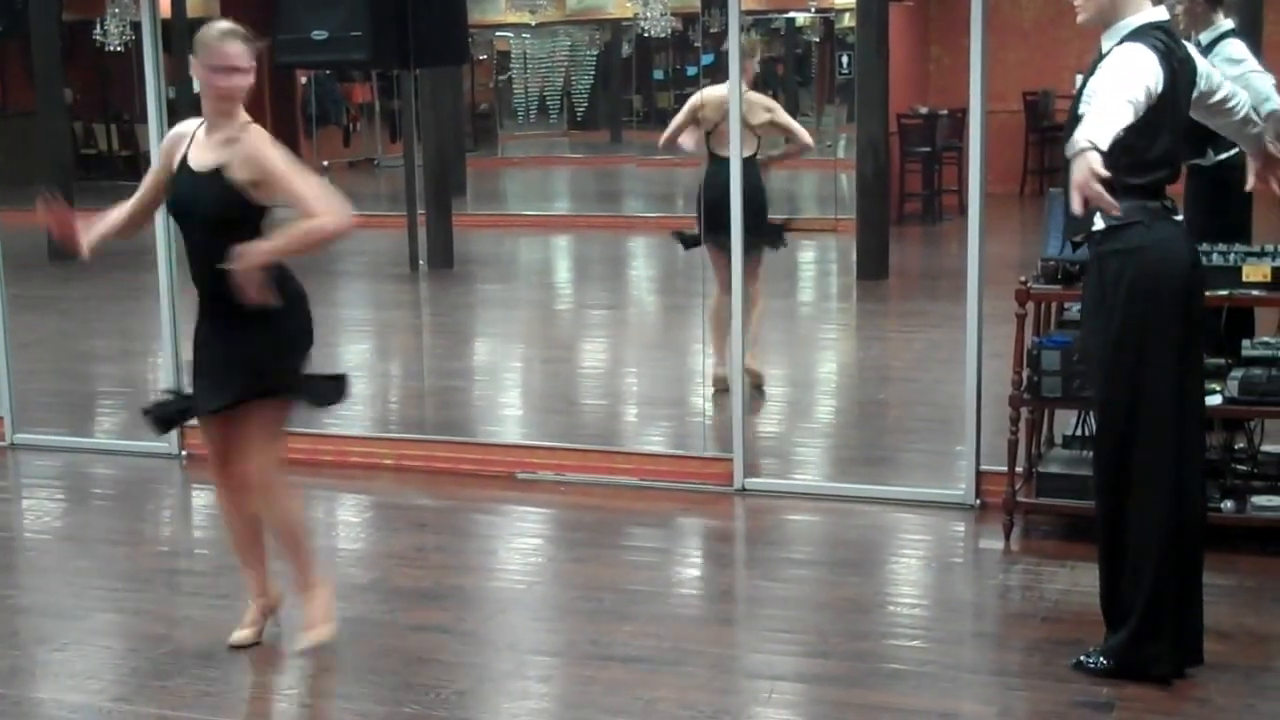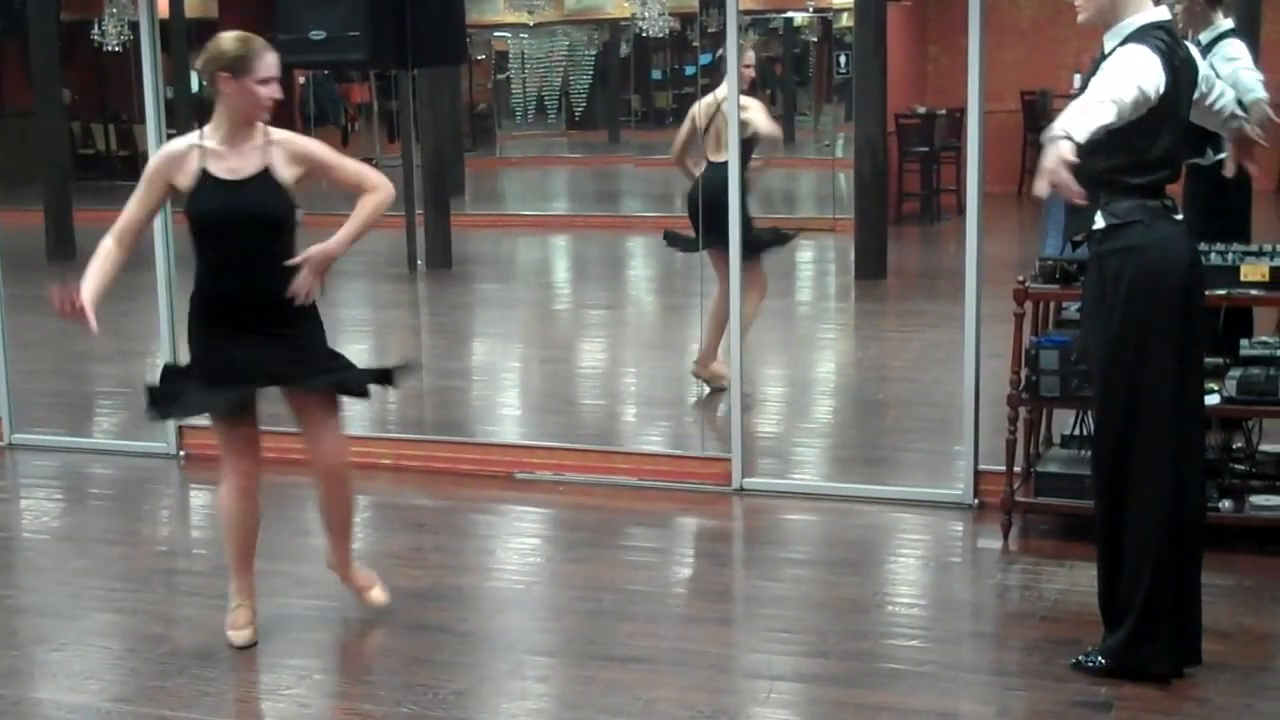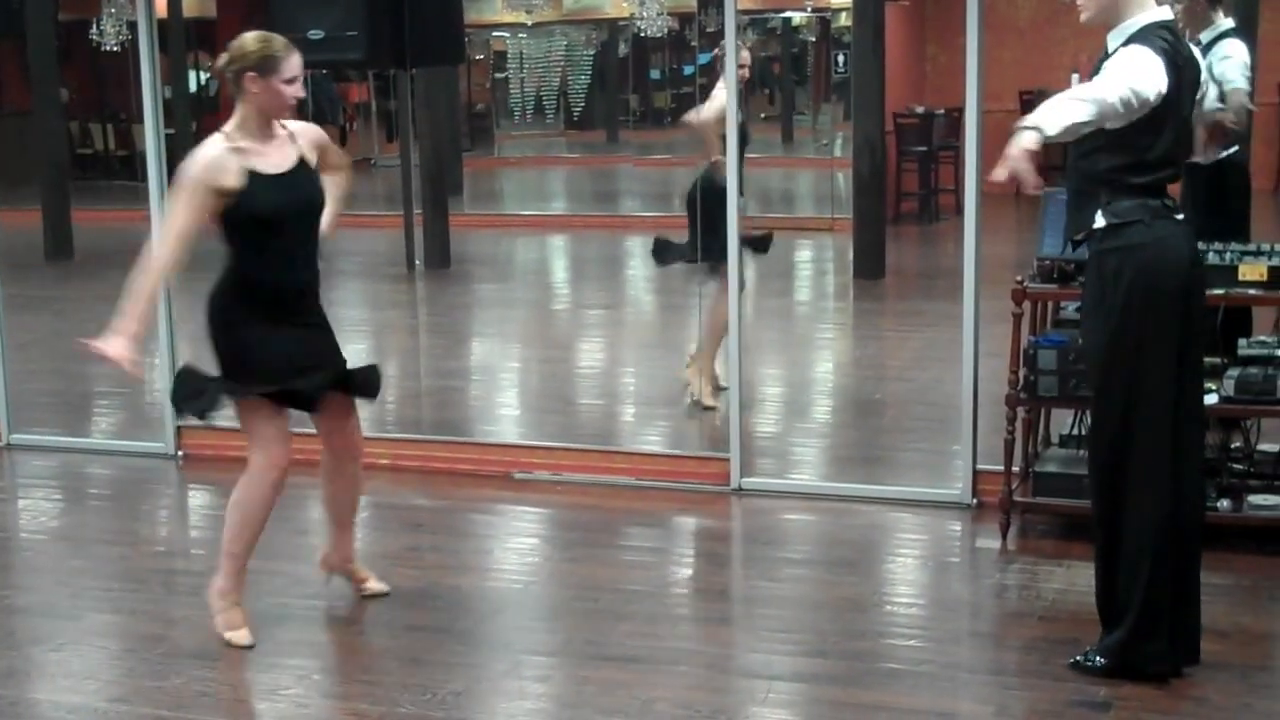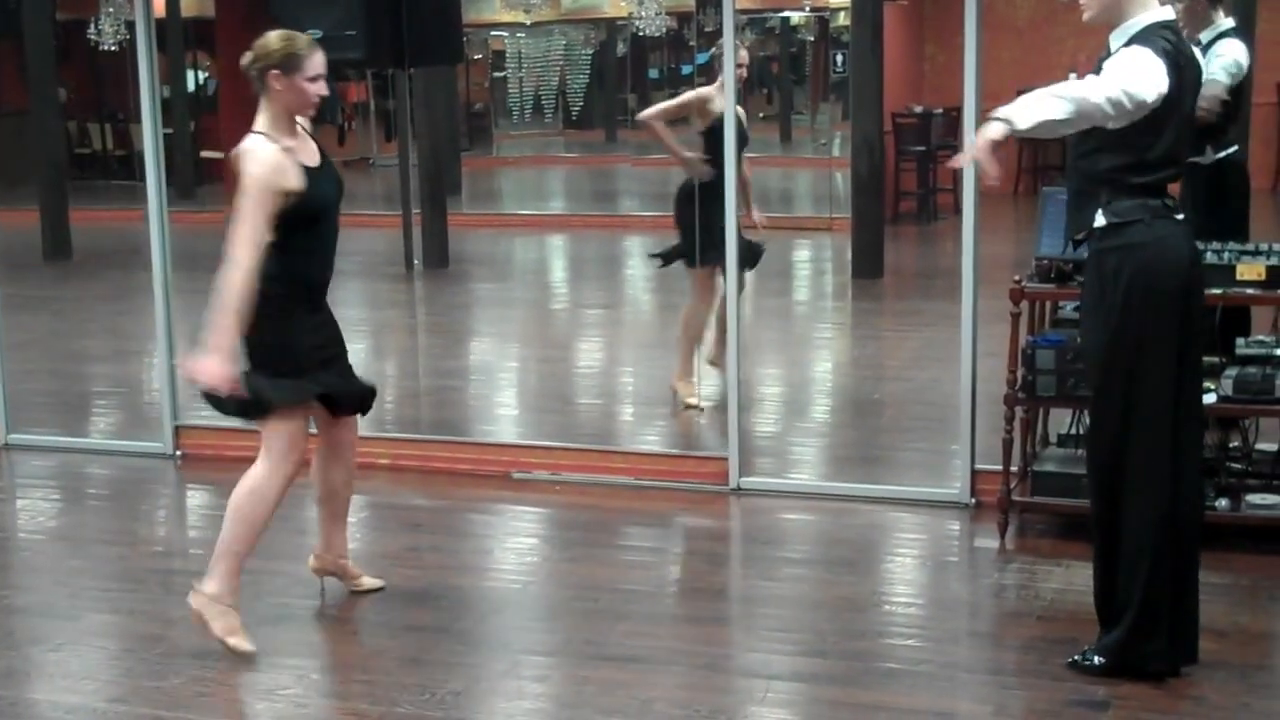
dt=0.1s
person 1, frame 1
left shoulder: (1132, 55)
left elbow: (1113, 102)
left wrist: (1086, 147)
left hip: (1133, 254)
right hip: (1160, 248)
left knee: (1132, 438)
right knee: (1168, 436)
left ankle: (1141, 640)
right ankle: (1170, 631)
person 1, frame 2
left shoulder: (1136, 56)
left elbow: (1105, 100)
right elbow: (1215, 99)
left wrist: (1063, 138)
right wrist: (1238, 132)
left hip: (1131, 253)
right hip: (1158, 245)
left knee: (1132, 435)
right knee: (1165, 437)
left ankle: (1138, 640)
right ankle: (1168, 632)
person 1, frame 3
left shoulder: (1141, 57)
left elbow: (1095, 99)
left wrist: (1034, 130)
right wrist: (1187, 128)
left hip: (1134, 253)
right hip: (1160, 246)
left knee: (1133, 438)
right knee: (1164, 435)
left ankle: (1139, 639)
right ankle: (1168, 628)
person 1, frame 4
left shoulder: (1144, 58)
left elbow: (1083, 97)
left wrist: (1004, 122)
left hip: (1133, 253)
right hip: (1157, 246)
left knee: (1133, 437)
right knee: (1162, 437)
left ankle: (1141, 639)
right ankle: (1167, 629)
person 2, frame 1
left shoulder: (258, 146)
right shoulder: (182, 139)
left elbow: (332, 217)
right elbow: (142, 206)
left wrist: (259, 256)
right wrist: (85, 236)
left hip: (272, 316)
right hip: (219, 319)
left knee: (258, 467)
right knee: (224, 462)
left ankle: (315, 591)
right ankle: (261, 593)
person 2, frame 2
left shoulder: (292, 149)
right shoulder: (177, 157)
left elbow: (380, 188)
right elbow: (122, 236)
left wrist: (331, 250)
right wrist: (90, 290)
left hip: (287, 317)
right hip: (220, 326)
left knee: (330, 457)
right knee: (240, 465)
left ankle: (344, 561)
right ankle: (241, 595)
person 2, frame 3
left shoulder: (309, 137)
right shoulder: (211, 159)
left elbow: (341, 170)
right elbow: (166, 249)
left wrist: (323, 224)
right wrist: (125, 329)
left hip: (303, 311)
right hip: (247, 320)
left knee: (346, 443)
right knee: (270, 458)
left ankle: (341, 555)
right ankle: (226, 590)
person 2, frame 4
left shoulder: (297, 131)
right shoulder: (264, 159)
right elbow: (243, 257)
right wrist: (219, 350)
left hip: (309, 307)
right hip: (279, 313)
left knee: (343, 436)
right knee: (285, 453)
left ankle: (331, 555)
right ankle: (216, 591)
person 3, frame 1
left shoulder: (704, 97)
right shoulder: (763, 103)
left elbow: (667, 140)
right elbow: (805, 143)
left wrist: (690, 143)
right wrist: (770, 160)
left hip: (713, 191)
right hip: (747, 191)
left knee: (723, 284)
right knee: (750, 281)
left ankle: (722, 363)
right ankle: (748, 358)
person 3, frame 2
left shoulder: (702, 105)
right shoulder: (748, 104)
left elbow: (678, 156)
right elbow: (771, 133)
right wrist: (756, 139)
left hip: (702, 195)
right hip: (727, 194)
left knee: (727, 284)
right knee: (754, 283)
left ankle: (708, 360)
right ankle: (708, 361)
person 3, frame 3
left shoulder: (730, 104)
right shoulder: (721, 99)
right elbow: (699, 119)
right wrist: (717, 157)
left hip: (716, 200)
right hip: (711, 199)
left knee: (729, 285)
right knee: (728, 287)
left ankle: (700, 364)
right ankle: (700, 371)
person 3, frame 4
left shoulder: (738, 111)
right shoulder: (704, 97)
right elbow: (647, 116)
left wrist: (751, 207)
right wrist: (684, 156)
left hip: (721, 200)
right hip: (699, 199)
right knee: (704, 288)
left ankle: (720, 353)
right ankle: (683, 376)
person 4, frame 1
left shoulder: (1228, 49)
right shoulder: (1202, 48)
left hip: (1221, 173)
right hip: (1204, 170)
left ankle: (1232, 351)
right ankle: (1211, 345)
person 4, frame 2
left shoulder: (1227, 48)
right shoulder: (1201, 47)
left elbow: (1244, 75)
left wrist: (1256, 102)
left hip: (1220, 172)
right hip: (1202, 170)
left ankle: (1230, 351)
right ankle: (1208, 345)
person 4, frame 3
left shoulder: (1228, 47)
right shoulder: (1201, 47)
left elbow: (1233, 73)
left wrist: (1235, 100)
left hip: (1219, 172)
right hip: (1201, 169)
left ankle: (1229, 352)
right ankle: (1206, 344)
person 4, frame 4
left shoulder: (1227, 46)
right shoulder: (1201, 46)
left elbow: (1221, 70)
left wrist: (1210, 90)
left hip: (1218, 172)
right hip: (1200, 168)
left ankle: (1226, 352)
right ankle: (1205, 344)
